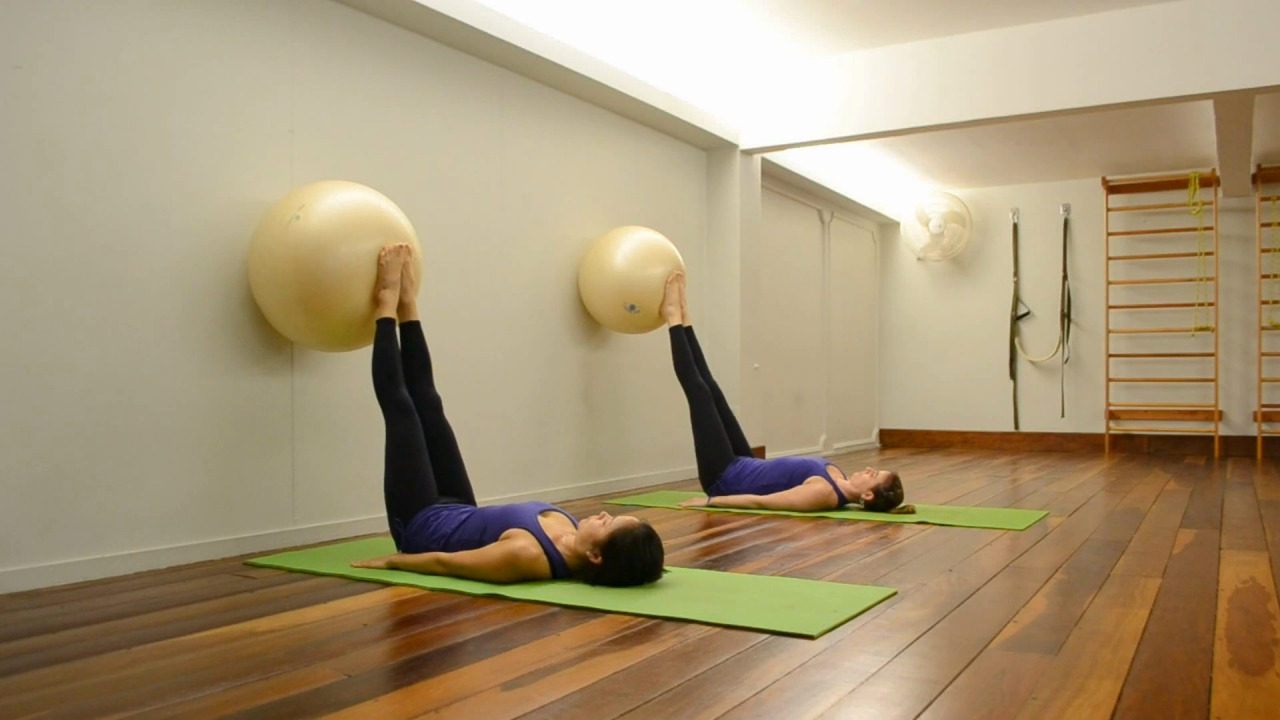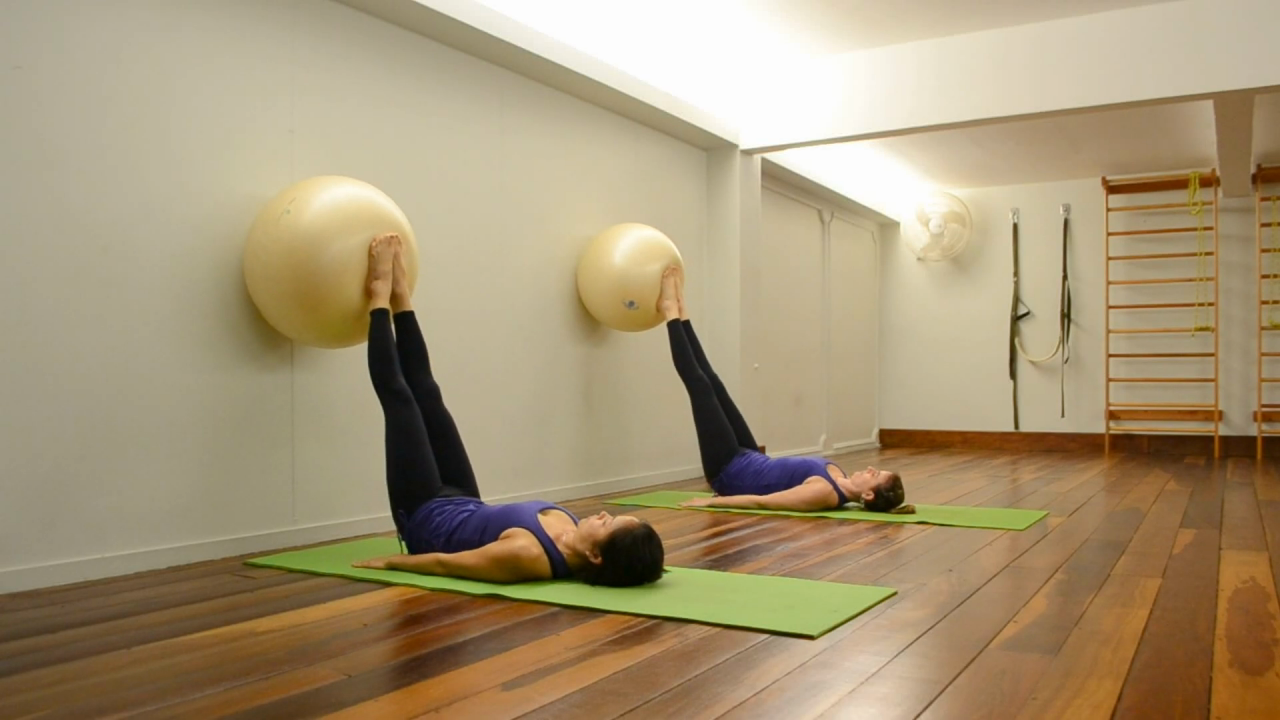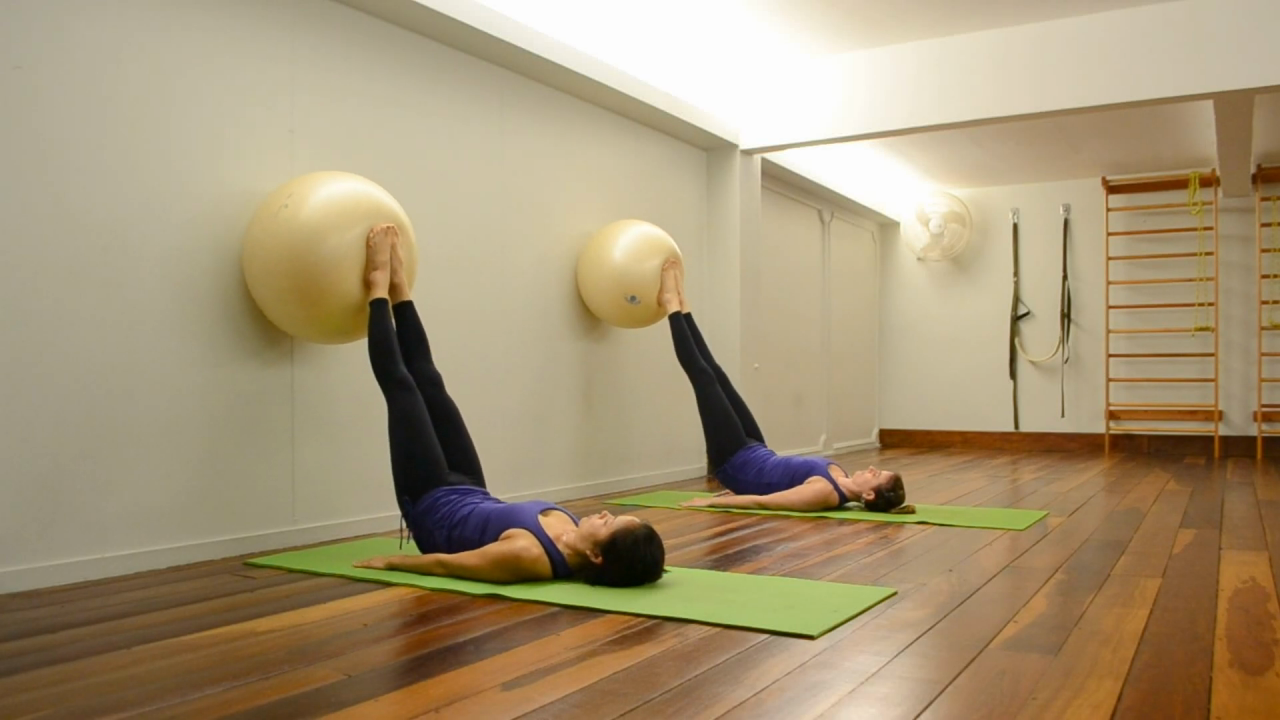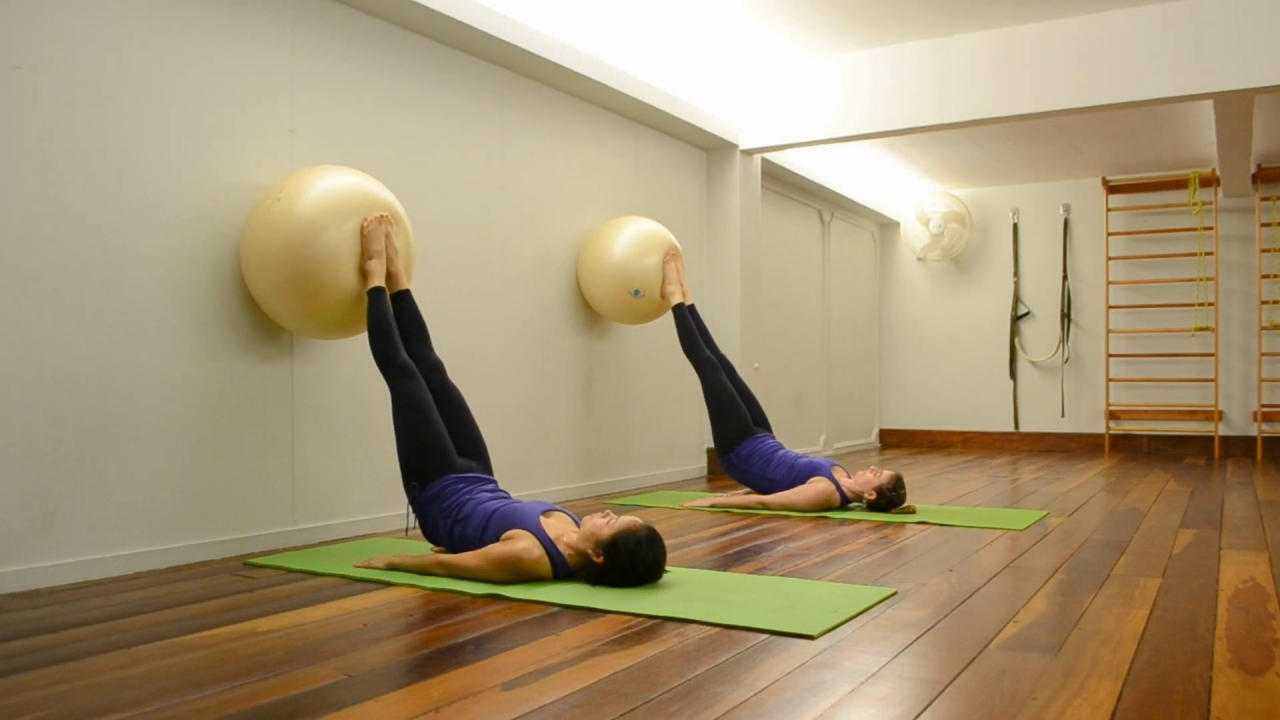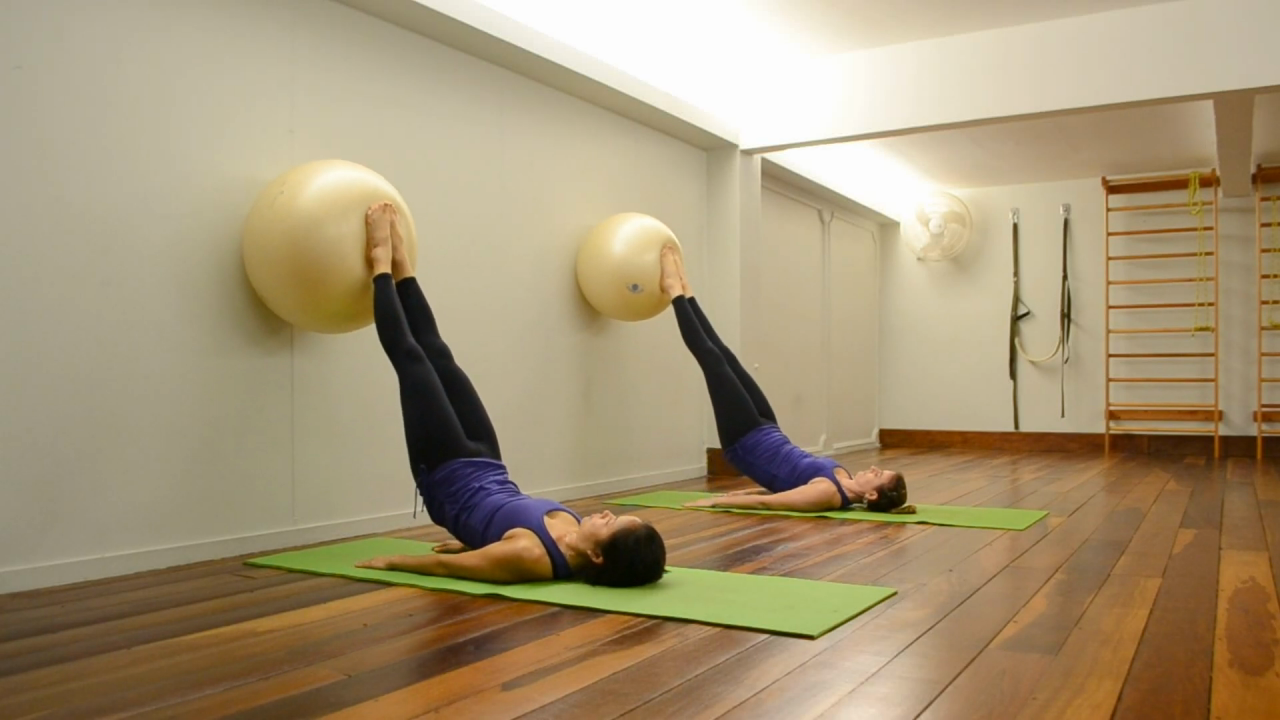
dt=1s
person 1, frame 1
left shoulder: (528, 556)
right shoulder: (573, 538)
left elbow: (442, 562)
left hip: (420, 525)
right hip: (457, 512)
left knee: (401, 407)
left ankle: (389, 304)
right ankle: (404, 305)
person 1, frame 2
left shoulder: (528, 556)
right shoulder: (572, 536)
left elbow: (442, 563)
left hip: (426, 519)
right hip: (461, 507)
left knee: (398, 397)
right knee: (425, 395)
left ankle: (381, 295)
right ankle: (397, 295)
person 1, frame 3
left shoulder: (528, 557)
right shoulder: (572, 537)
left elbow: (443, 565)
left hip: (433, 508)
right hip: (468, 498)
left knee: (400, 385)
right knee: (427, 383)
left ankle: (380, 284)
right ankle: (396, 286)
person 1, frame 4
left shoulder: (530, 558)
right shoulder: (574, 540)
left elbow: (443, 566)
left hip: (441, 496)
right hip: (475, 487)
left knee: (404, 373)
right knee: (430, 372)
left ankle: (377, 274)
right ankle: (392, 275)
person 1, frame 5
left shoulder: (531, 557)
right shoulder: (574, 538)
left elbow: (444, 566)
left hip: (449, 478)
right hip: (483, 472)
left knee: (411, 359)
right knee: (437, 357)
left ankle: (382, 263)
right ankle: (396, 263)
person 2, frame 1
left shoulder: (824, 493)
right shoulder: (837, 479)
left elbow: (760, 502)
left wrist: (710, 501)
left hip: (725, 479)
right hip: (741, 469)
left knee: (698, 390)
right knee: (710, 391)
left ankle: (674, 318)
person 2, frame 2
left shoulder: (825, 493)
right shoulder: (838, 479)
left elbow: (761, 502)
left wrist: (711, 501)
left hip: (731, 472)
right hip: (747, 462)
left knee: (700, 385)
right knee: (712, 384)
left ankle: (671, 312)
right ankle: (679, 312)
person 2, frame 3
left shoulder: (826, 493)
right shoulder: (839, 479)
left elbow: (762, 503)
left wrist: (710, 502)
left hip: (736, 463)
right hip: (754, 456)
left knee: (703, 376)
right knee: (715, 375)
left ankle: (672, 305)
right ankle: (680, 304)
person 2, frame 4
left shoulder: (828, 494)
right shoulder: (842, 481)
left elbow: (764, 503)
left hip: (741, 452)
right hip: (760, 446)
left knee: (709, 366)
right knee: (721, 365)
left ankle: (675, 297)
right ankle: (684, 298)
person 2, frame 5
left shoulder: (829, 495)
right shoulder: (844, 482)
left elbow: (765, 503)
left hip: (746, 442)
right hip: (764, 435)
left knee: (712, 358)
right knee: (724, 357)
left ankle: (675, 291)
right ankle: (683, 292)
